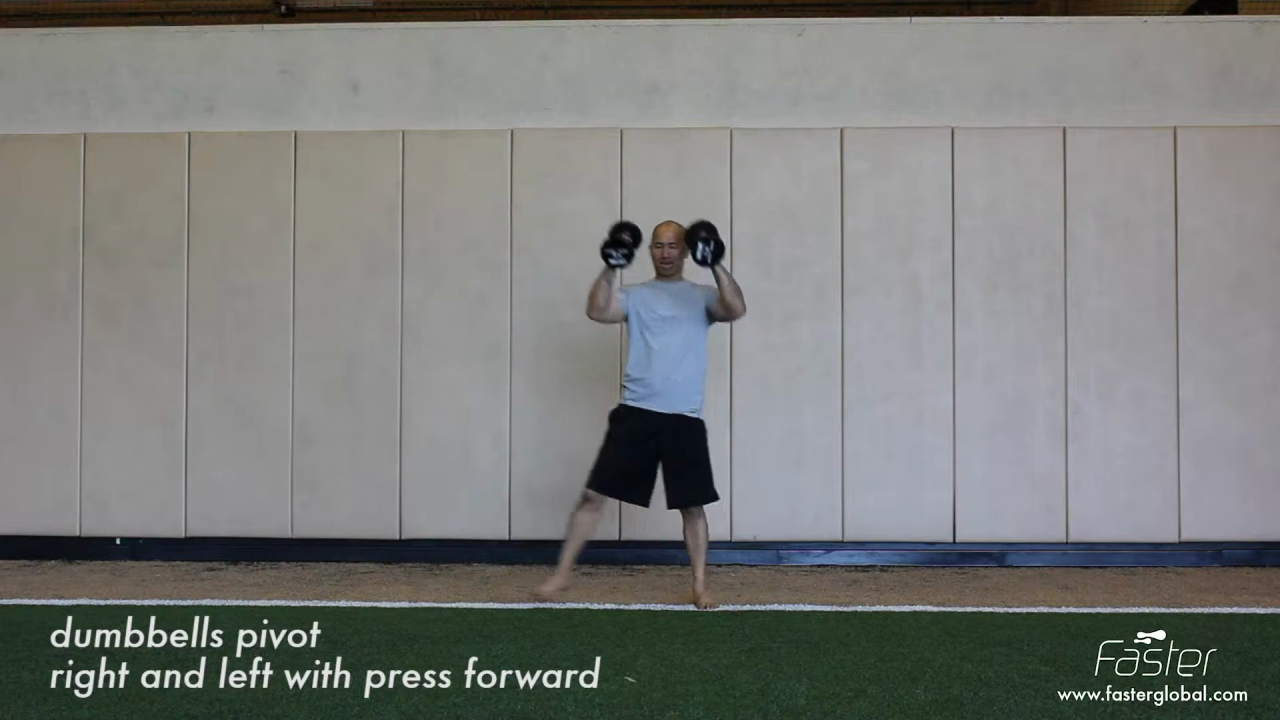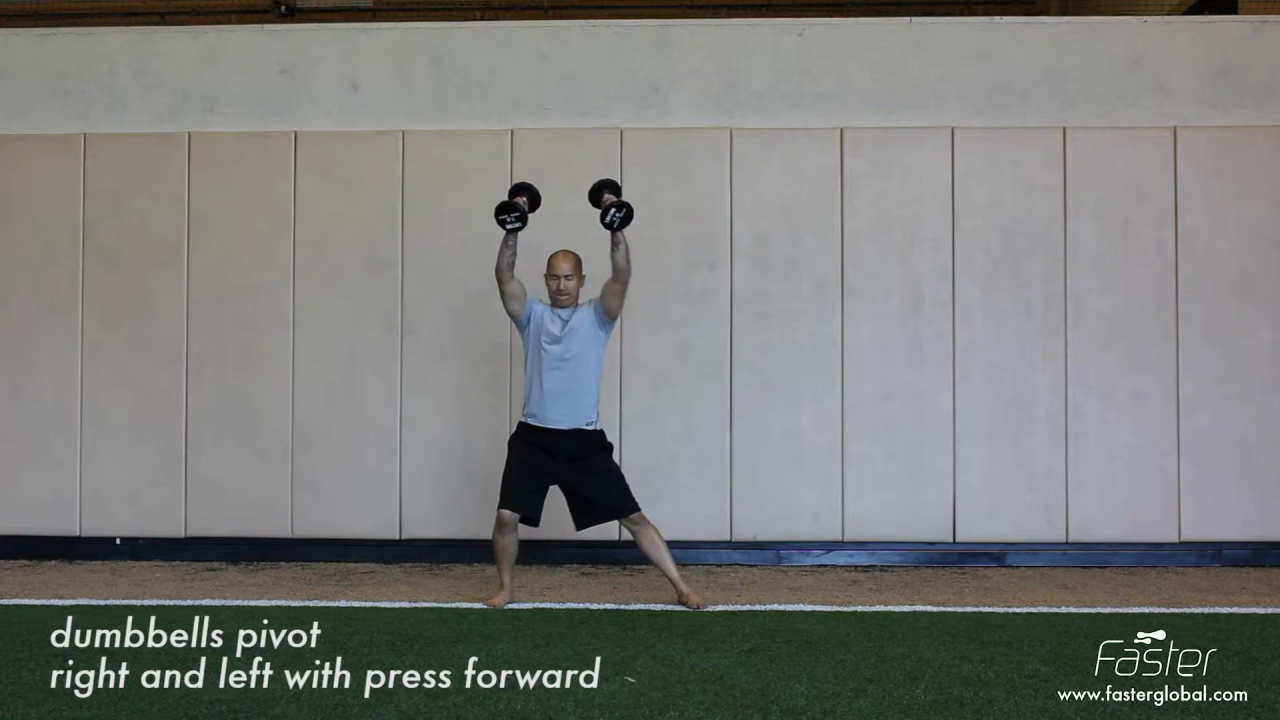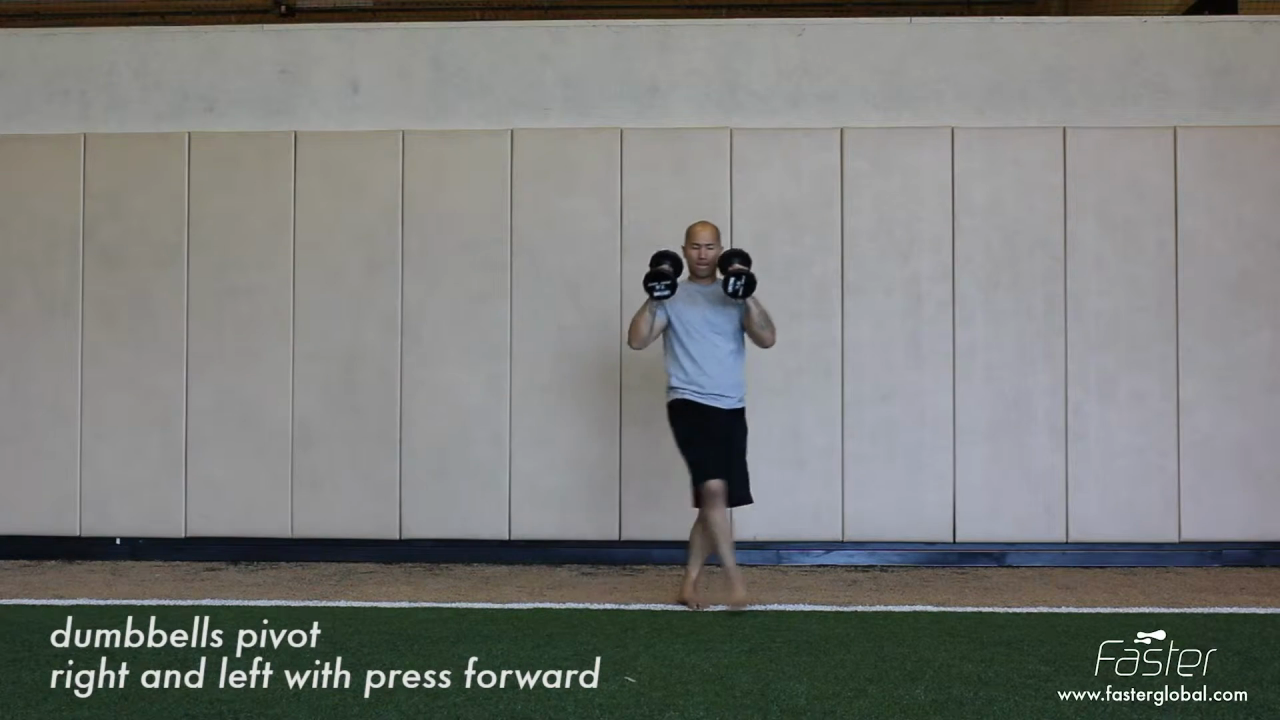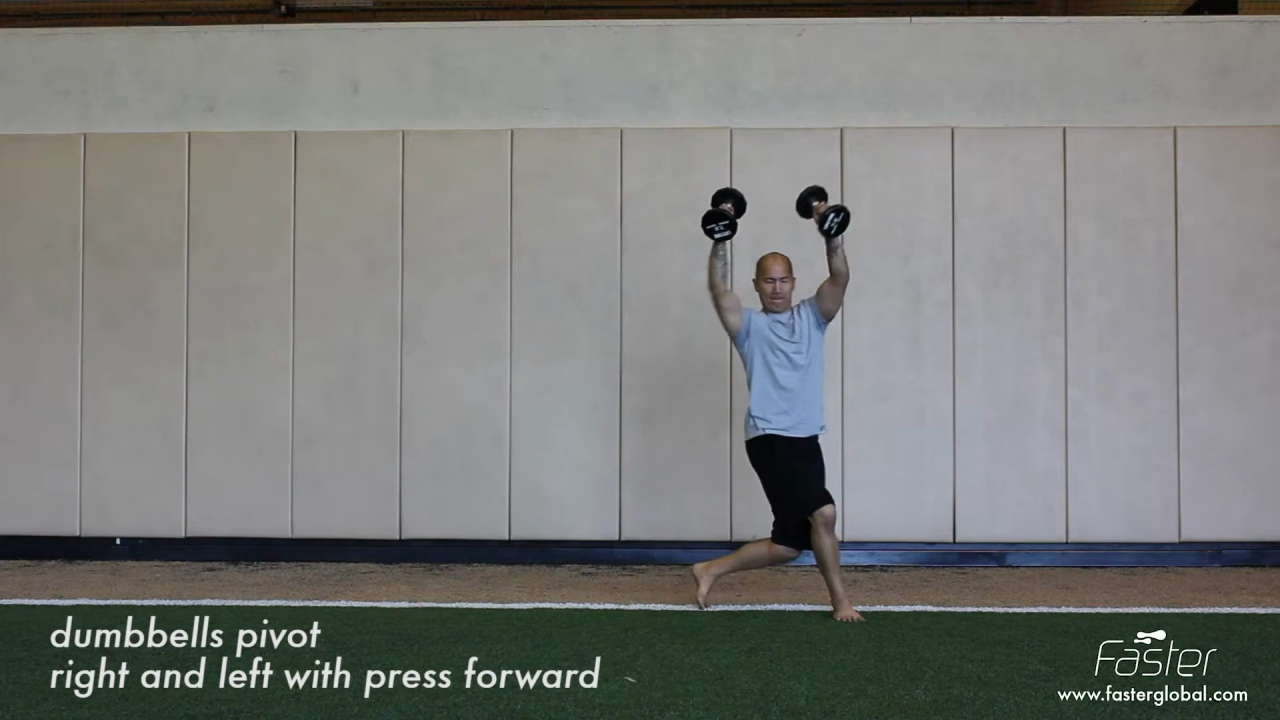
dt=1s
person 1, frame 1
left shoulder: (702, 292)
right shoulder: (635, 295)
left elbow: (736, 309)
right elbow: (597, 311)
left wrist: (715, 264)
right wrist: (611, 265)
left hip: (684, 417)
right hip: (636, 412)
left knee: (692, 505)
right knee: (594, 495)
left ankle: (699, 585)
right ankle: (562, 574)
person 1, frame 2
left shoulder: (596, 316)
right shoulder: (532, 315)
left elbow: (621, 276)
right elbow: (504, 277)
left wrist: (616, 229)
right wrist: (512, 230)
left hip: (585, 439)
right hip: (534, 438)
left knee: (632, 516)
right knee: (506, 517)
left ankle: (681, 587)
right ankle: (505, 587)
person 1, frame 3
left shoulder: (734, 295)
right shoulder: (671, 296)
left elbow: (767, 339)
right elbow: (636, 341)
left wrist: (747, 295)
right wrist: (653, 297)
left hip: (731, 411)
right hip: (689, 406)
left knee: (718, 497)
right knee: (713, 489)
left ankle: (689, 583)
right ankle: (734, 575)
person 1, frame 4
left shoulder: (812, 317)
right shoulder: (749, 325)
left elbow: (839, 278)
right elbow: (720, 290)
left wrist: (831, 233)
right wrist: (720, 240)
left hip: (806, 441)
right hip: (770, 441)
left knee: (788, 544)
right knee: (824, 514)
left ankle: (710, 570)
right ankle: (840, 599)
